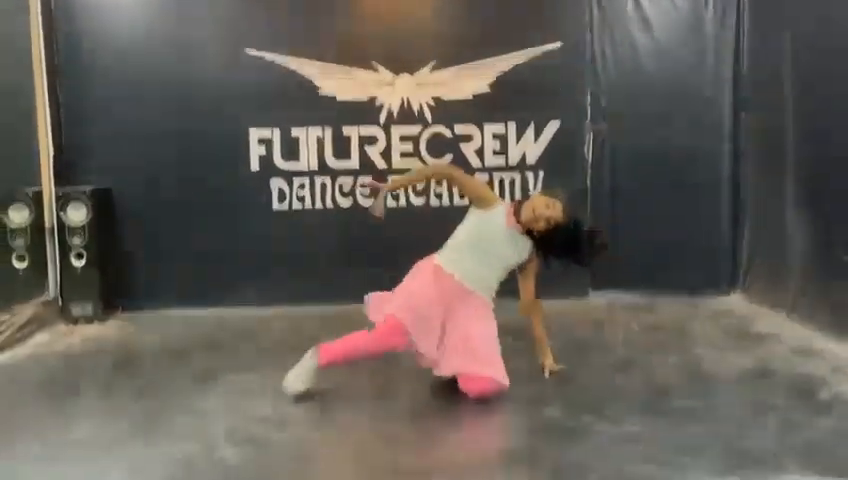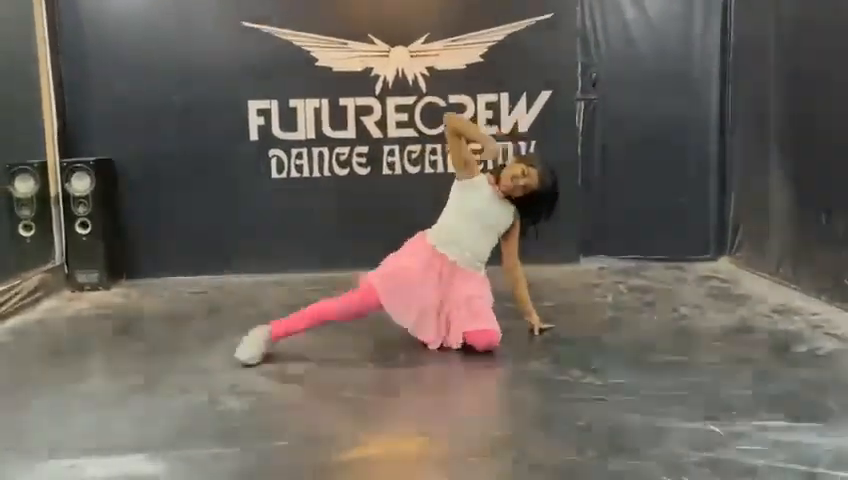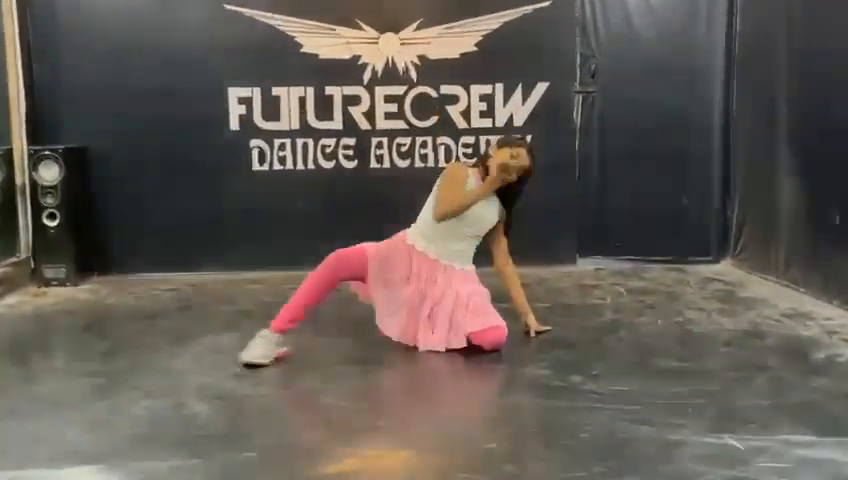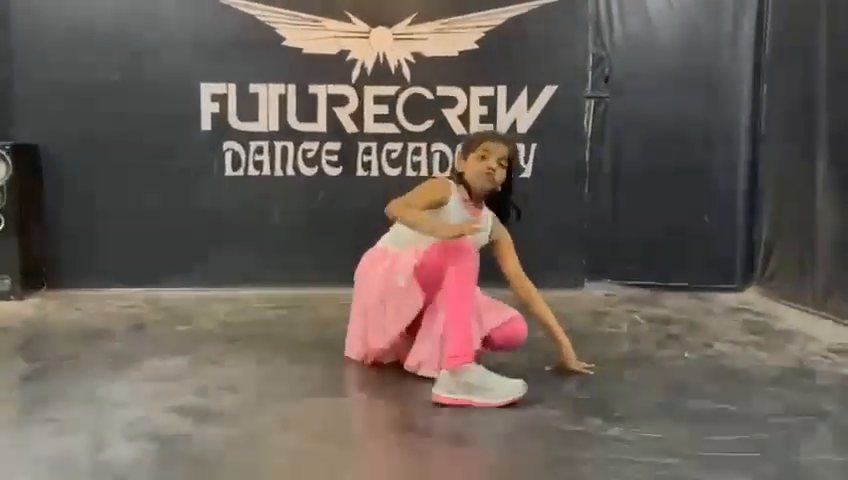
dt=0.5s
person 1, frame 1
left shoulder: (531, 252)
right shoulder: (489, 201)
left elbow: (530, 302)
right elbow: (446, 171)
left wrist: (545, 353)
right wrist: (396, 184)
left hip: (472, 306)
right hip: (436, 280)
left knee: (482, 387)
right knee: (390, 340)
left ankle: (449, 357)
right ankle: (319, 357)
person 1, frame 2
left shoulder: (513, 214)
right shoulder: (471, 175)
left elbow: (512, 263)
right elbow: (450, 122)
left wrist: (530, 314)
right wrist: (484, 139)
left hip: (466, 278)
right hip: (427, 255)
left knee: (487, 341)
right knee: (363, 301)
left ankle: (447, 320)
right ankle: (270, 333)
person 1, frame 3
left shoulder: (499, 209)
right shoulder: (458, 173)
left elbow: (503, 263)
right elbow: (441, 212)
left wrist: (527, 315)
right wrist: (484, 189)
left hip: (454, 276)
right hip: (411, 254)
left knee: (495, 337)
right knee: (342, 261)
left ankle: (439, 321)
right ankle: (274, 335)
person 1, frame 4
left shoulder: (492, 225)
right shoulder: (443, 190)
left elbow: (520, 282)
right elbow: (395, 207)
right wrist: (440, 230)
left knee: (514, 332)
right knee: (459, 251)
left ankle: (421, 335)
right ankle: (458, 373)
